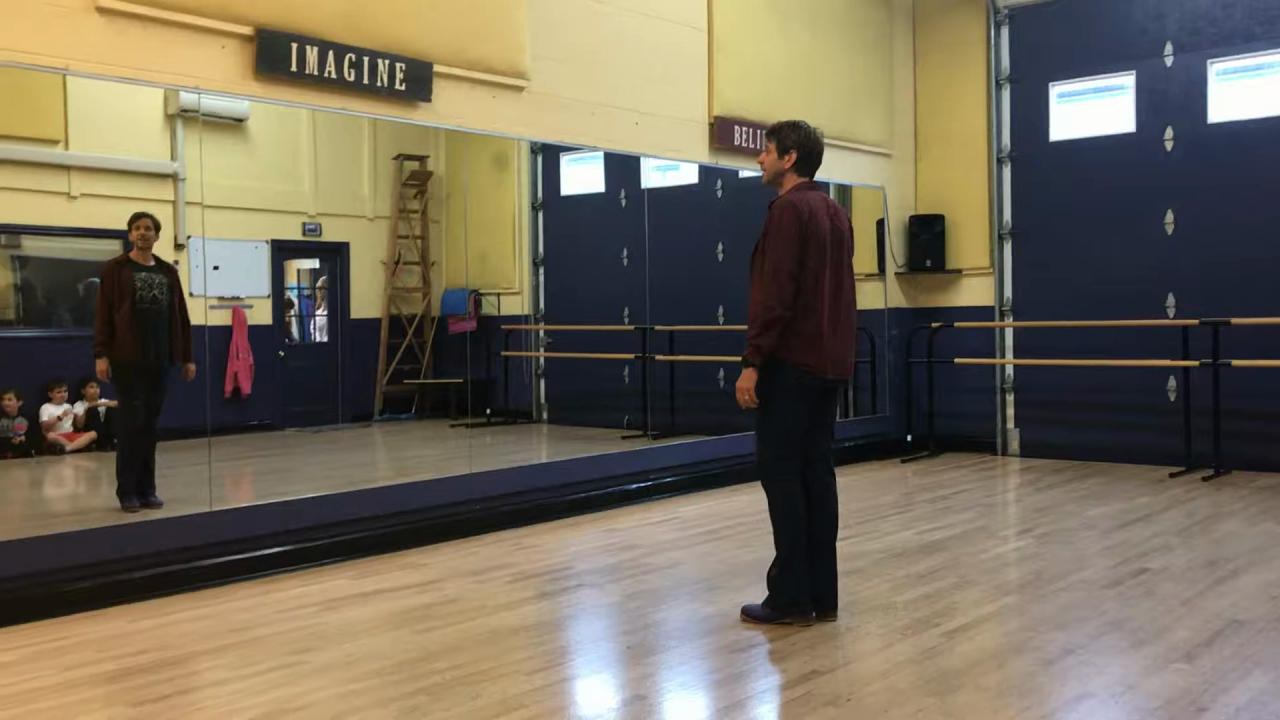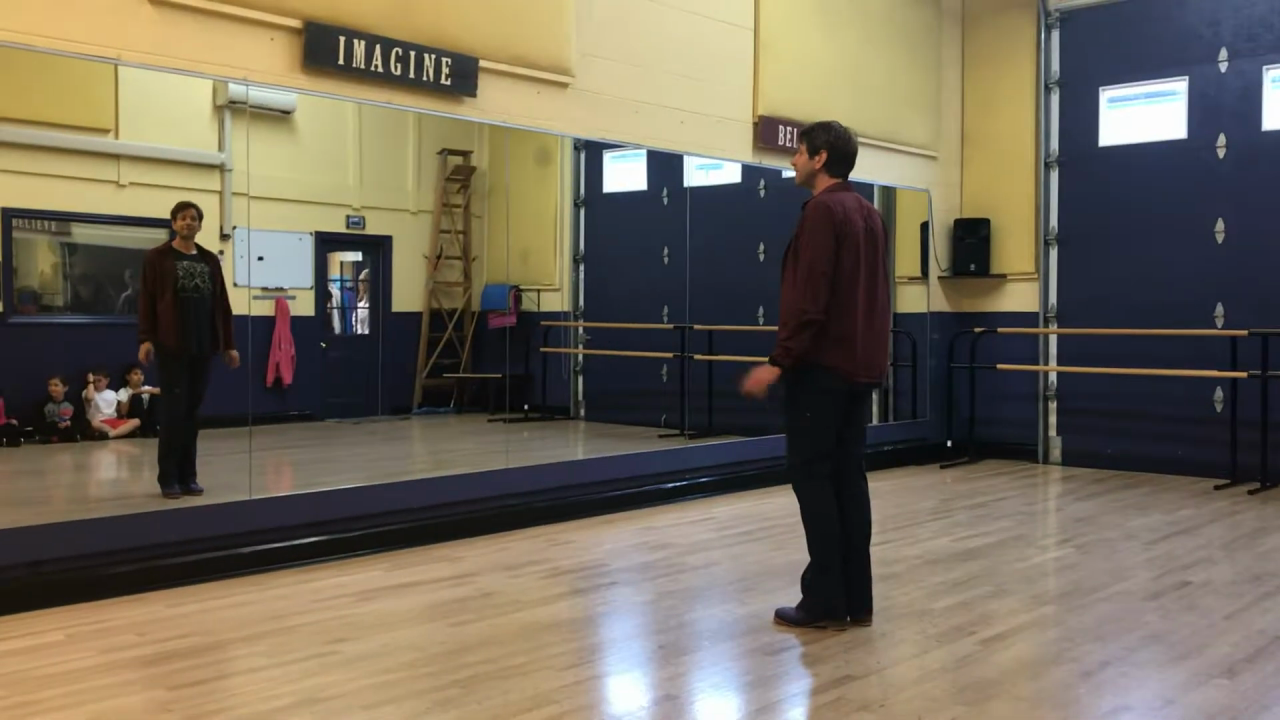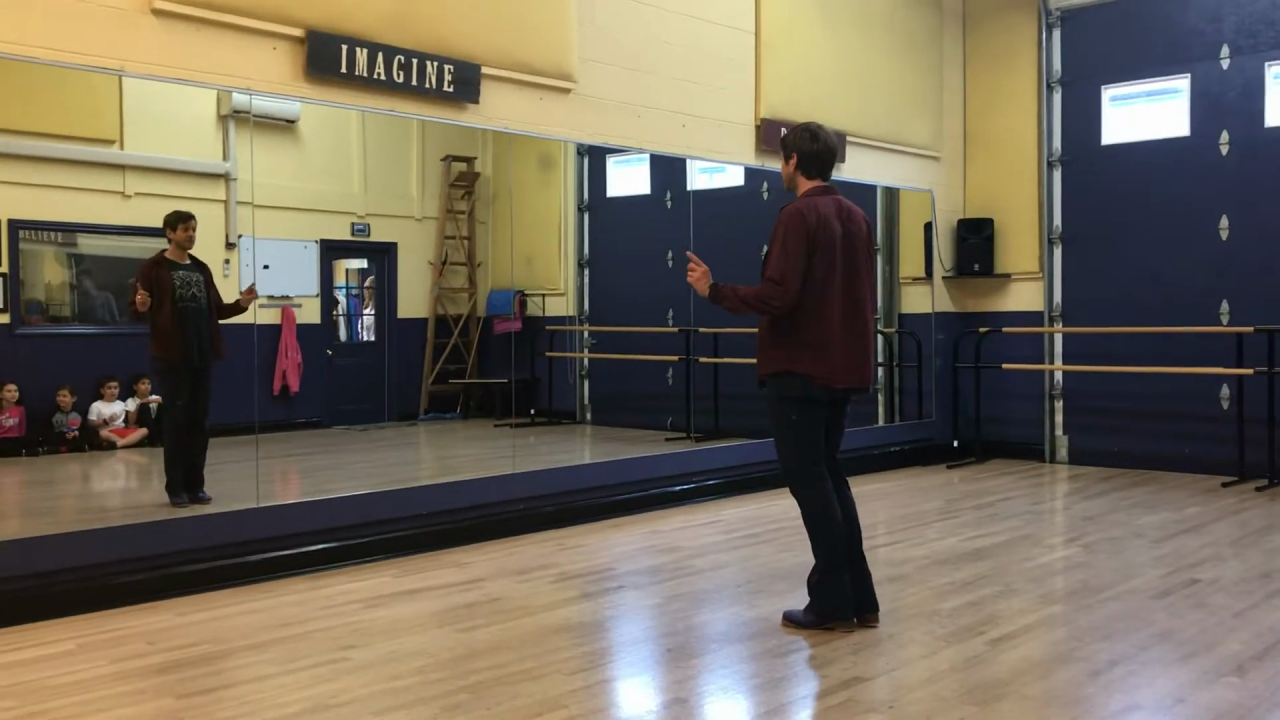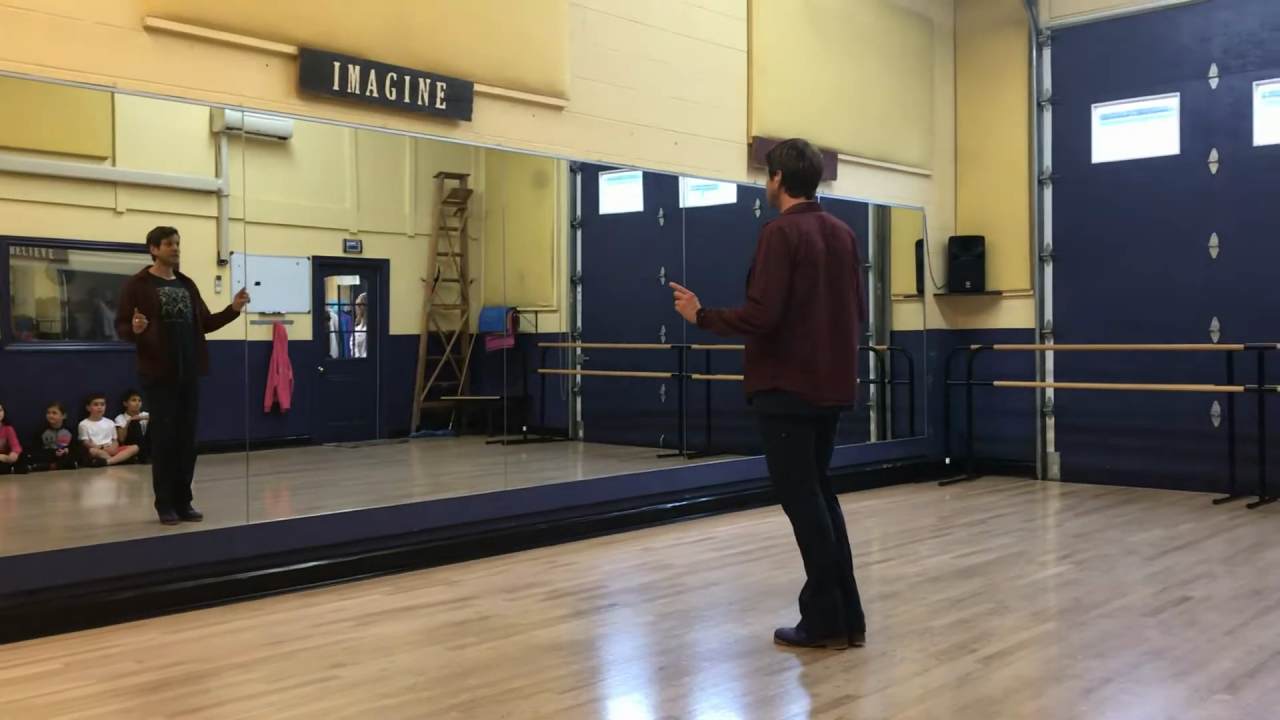
dt=1s
person 1, frame 1
left shoulder: (789, 209)
right shoulder: (835, 213)
left elbow: (776, 295)
left wrist: (752, 362)
left hip: (790, 365)
right hip: (828, 363)
left knee: (781, 474)
right knee: (816, 473)
left ankle: (790, 598)
right ankle: (822, 594)
person 1, frame 2
left shoulder: (822, 211)
right shoulder: (868, 214)
left elbow: (809, 299)
left wrist: (776, 361)
left hip: (821, 367)
right hip: (860, 366)
left knee: (811, 477)
right knee: (847, 475)
left ankle: (824, 602)
right ankle: (856, 599)
person 1, frame 3
left shoulder: (799, 216)
right shoulder: (856, 217)
left elbow: (778, 295)
left wrist: (713, 290)
left hip: (798, 370)
right hip: (844, 369)
left knee: (808, 481)
right knee: (828, 475)
left ankle: (833, 603)
right ankle: (859, 597)
person 1, frame 4
left shoulder: (781, 232)
right shoulder: (842, 234)
left elbow: (761, 315)
right elbow: (855, 310)
left wrist: (701, 315)
left hip: (786, 389)
right hip: (831, 387)
left knee: (801, 499)
right knee: (819, 494)
left ankle: (824, 620)
right ankle: (846, 616)
person 2, frame 1
left shoulder: (168, 272)
right shoulder: (115, 269)
left elbow: (180, 316)
right elbow: (104, 315)
left wrist: (187, 357)
right wrist: (101, 354)
left hip: (160, 359)
right hip: (128, 360)
left knee: (150, 424)
right knee: (131, 423)
left ankle: (147, 489)
right ankle: (127, 491)
person 2, frame 2
left shoulder: (210, 260)
right shoulder: (158, 258)
left elbow: (222, 304)
right elbow: (147, 300)
left wrist: (229, 344)
right wrist: (146, 337)
left hip: (202, 347)
right hip: (171, 347)
left knee: (192, 411)
right knee: (173, 411)
left ankle: (187, 476)
right ankle: (168, 478)
person 2, frame 3
left shoulder: (201, 269)
right shoulder: (154, 268)
left elbow: (216, 310)
right elbow: (140, 313)
left wrist: (241, 304)
right wrist: (141, 308)
left hip: (202, 356)
right hip: (171, 357)
left knee: (199, 421)
right knee: (176, 420)
left ankle: (195, 484)
right ankle: (176, 487)
person 2, frame 4
left shoulder: (186, 284)
right shoulder: (139, 285)
left elbow: (205, 323)
right elbow: (121, 326)
left wrist: (233, 309)
right wrist: (134, 329)
left hip: (189, 372)
right hip: (158, 374)
left knee: (187, 438)
right knee: (164, 438)
left ankle: (183, 501)
right ankle: (165, 505)
